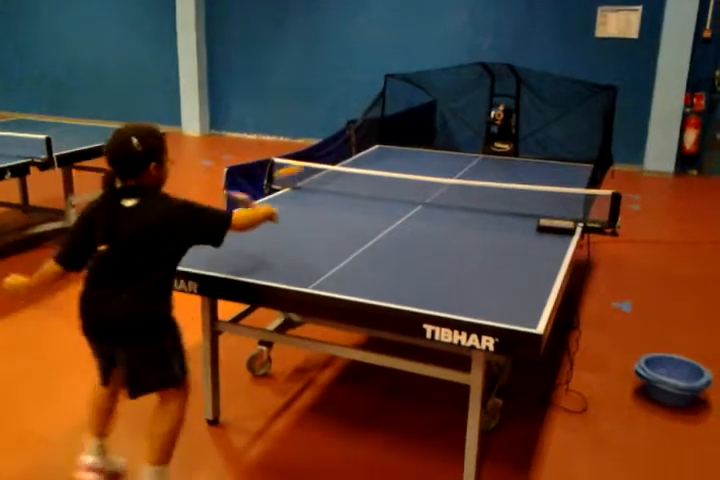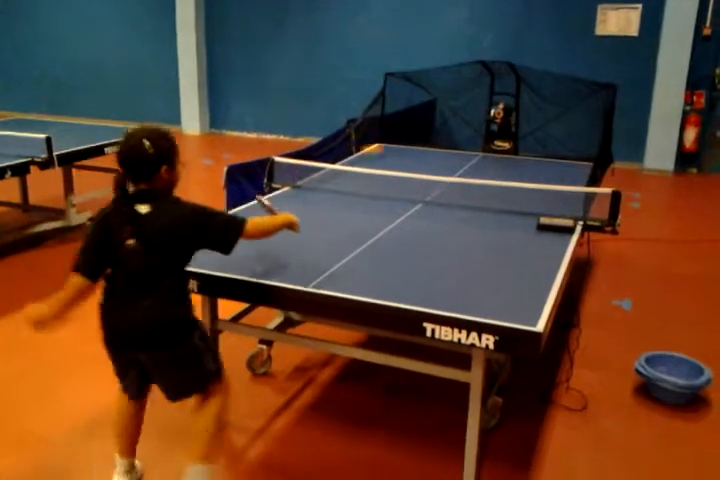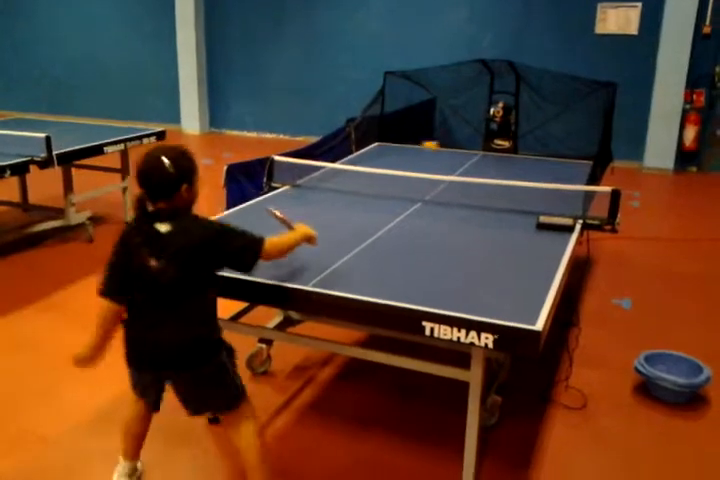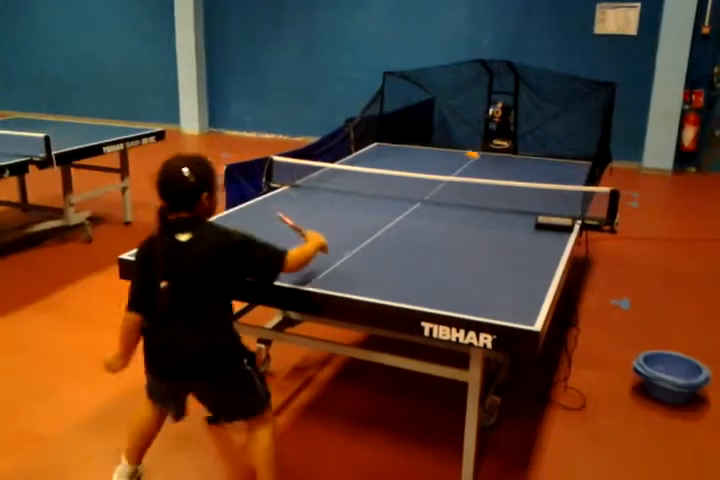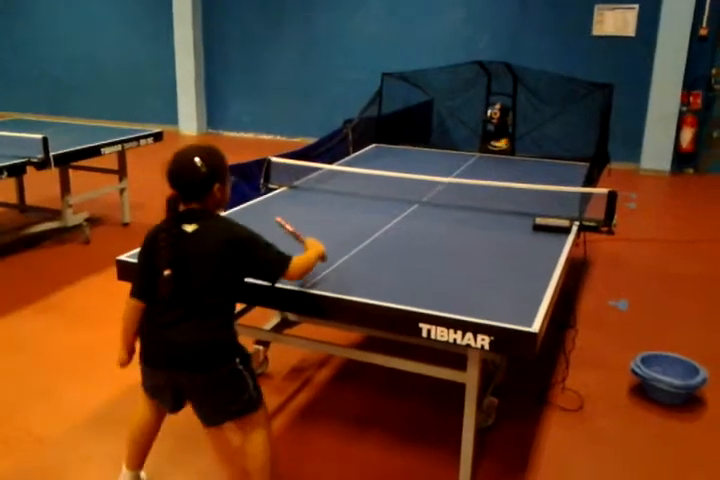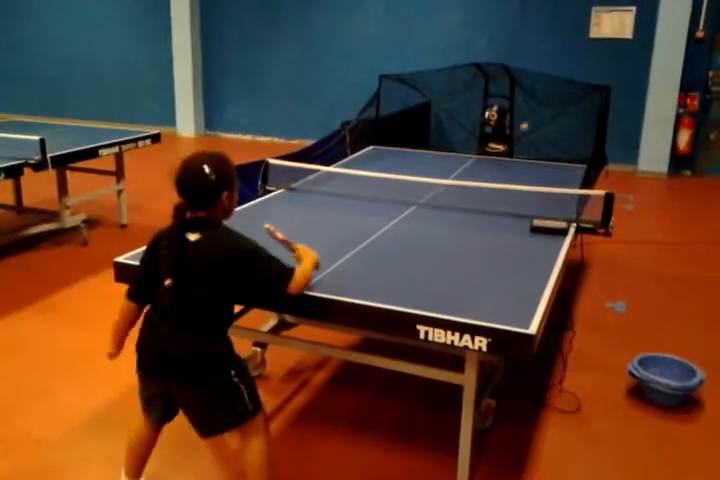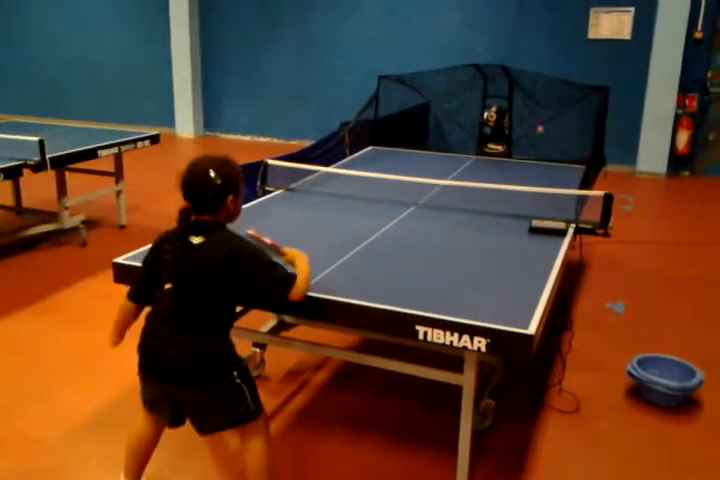
dt=0.1s
person 1, frame 1
left shoulder: (97, 211)
right shoulder: (173, 212)
left elbow: (62, 265)
right elbow: (239, 222)
left wrist: (29, 283)
right wrist: (264, 211)
left hip: (96, 317)
right hip: (145, 323)
left knee: (110, 382)
right knee: (173, 393)
person 1, frame 2
left shoulder: (108, 218)
right shoulder: (185, 215)
left elbow: (84, 280)
right elbow: (251, 229)
left wrist: (52, 311)
right wrist: (281, 220)
left hip: (118, 328)
right hip: (170, 328)
left knee: (133, 394)
right knee: (214, 391)
person 1, frame 3
left shoulder: (130, 238)
right shoulder: (207, 233)
left elbow: (112, 304)
right elbow: (269, 250)
left wrist: (94, 347)
right wrist: (301, 233)
left hip: (142, 347)
right hip: (195, 347)
left knee: (144, 400)
right knee: (239, 415)
person 1, frame 4
left shoulder: (151, 248)
right shoulder: (227, 243)
left elbow: (135, 313)
right elbow: (289, 262)
left wrist: (121, 356)
right wrist: (313, 242)
left hip: (163, 357)
right hip: (216, 358)
left knee: (156, 405)
right knee: (259, 420)
person 1, frame 5
left shoulder: (157, 237)
right shoulder: (234, 236)
left elbow: (137, 301)
right elbow: (293, 270)
left wrist: (126, 348)
right wrist: (314, 249)
left hip: (158, 348)
right hip: (212, 351)
left knee: (153, 404)
right knee: (254, 422)
person 1, frame 6
left shoulder: (162, 241)
right shoulder: (236, 248)
left elbow: (133, 303)
right elbow: (294, 285)
left wrist: (116, 342)
right wrist: (309, 258)
left hip: (153, 356)
right hip: (205, 362)
left knee: (150, 417)
right knee: (253, 429)
person 1, frame 7
left shoulder: (166, 244)
right shoulder: (238, 251)
left elbow: (133, 303)
right elbow: (296, 291)
left wrist: (116, 334)
right wrist: (301, 261)
left hip: (155, 358)
right hip: (207, 364)
left knee: (152, 418)
right knee: (253, 429)
